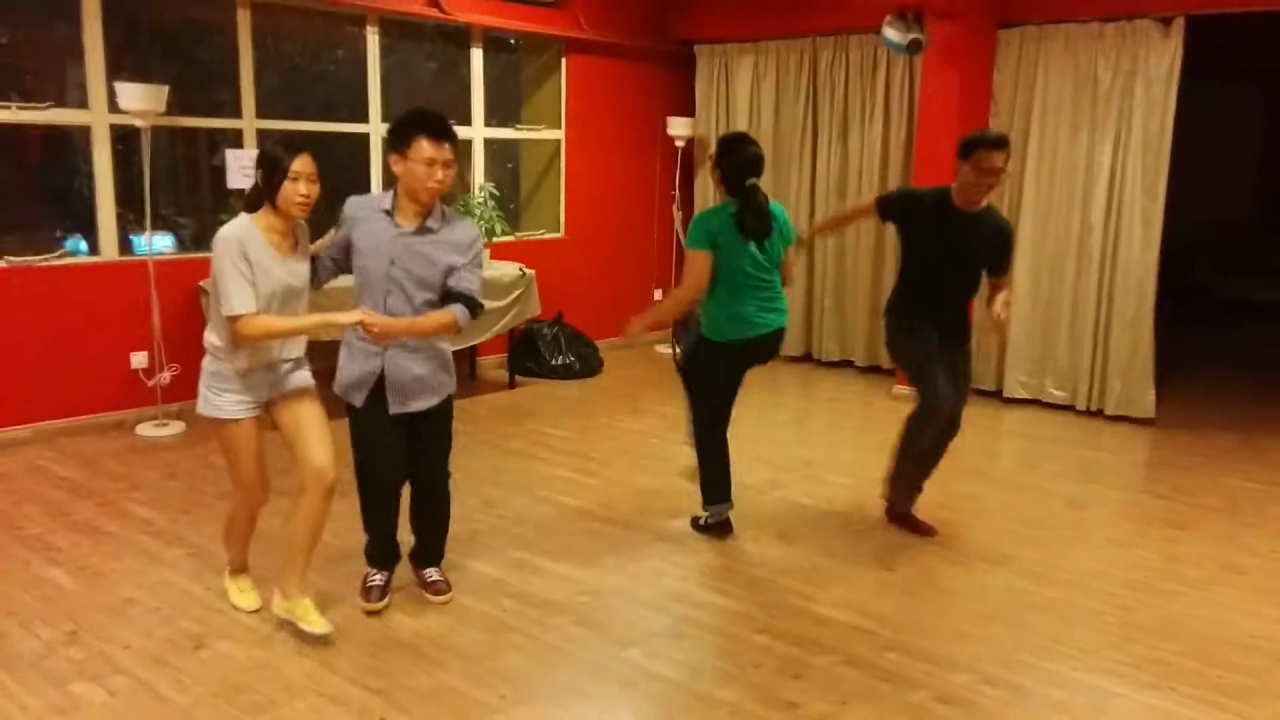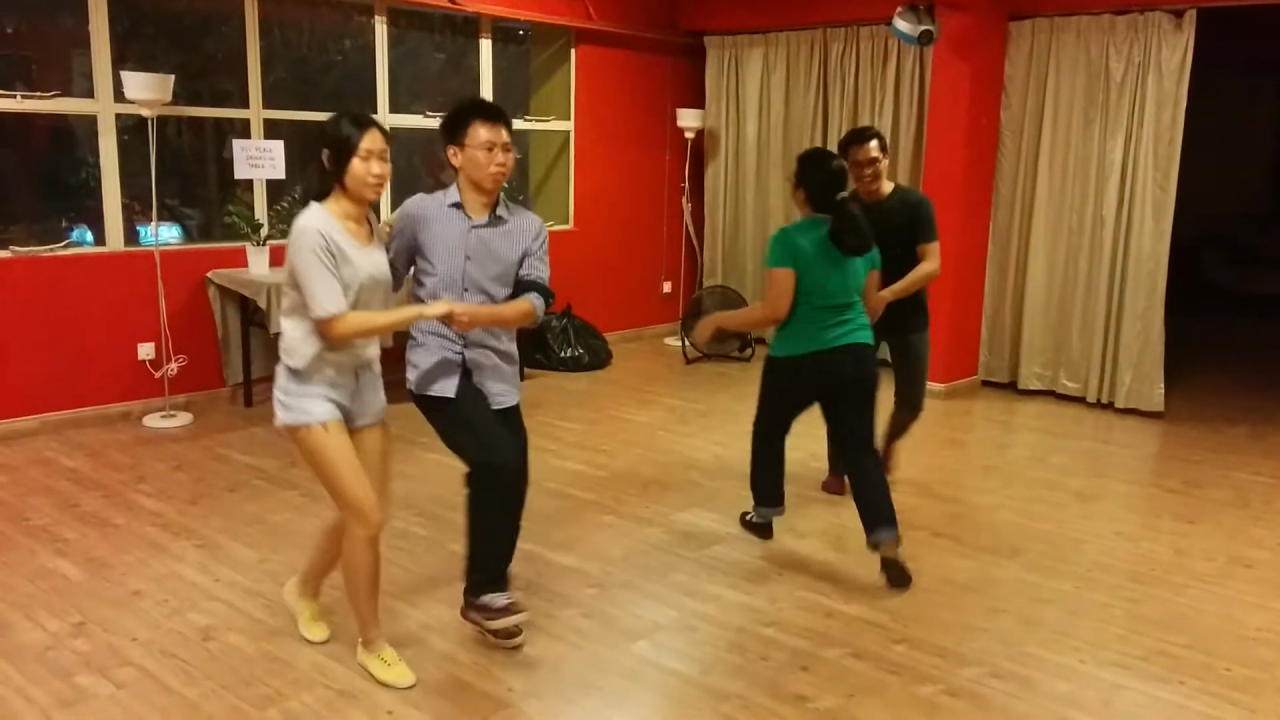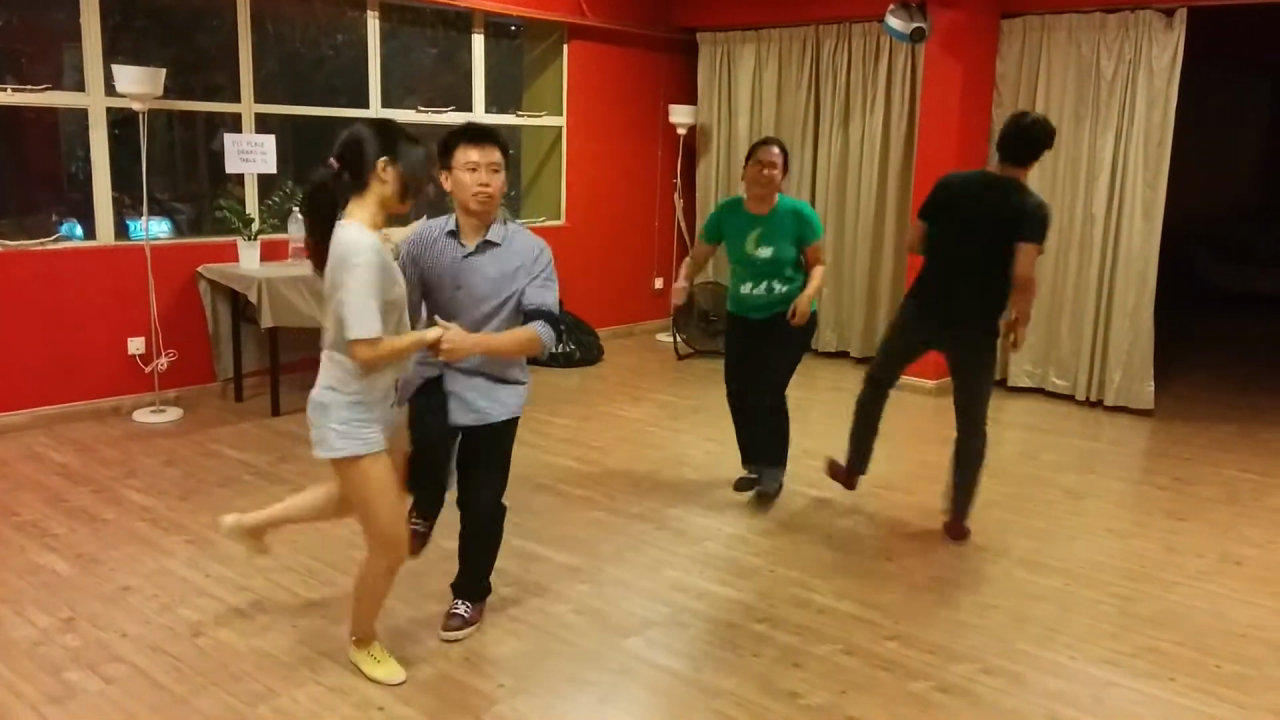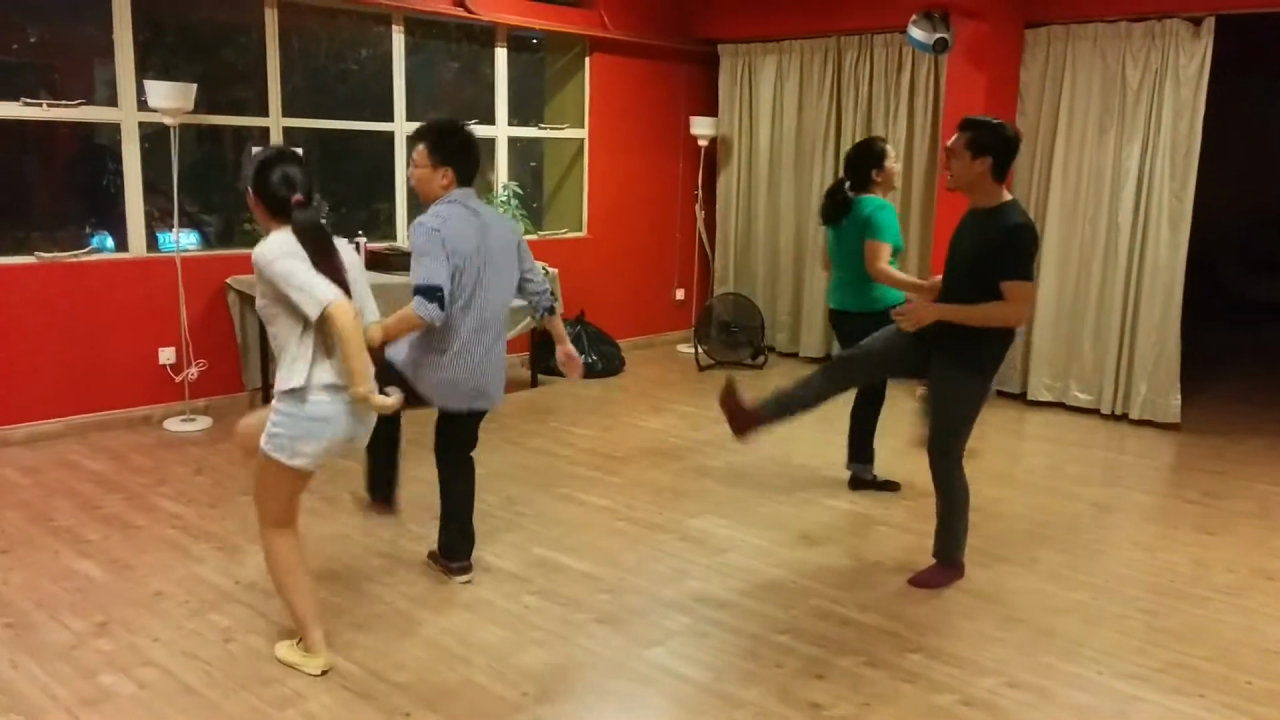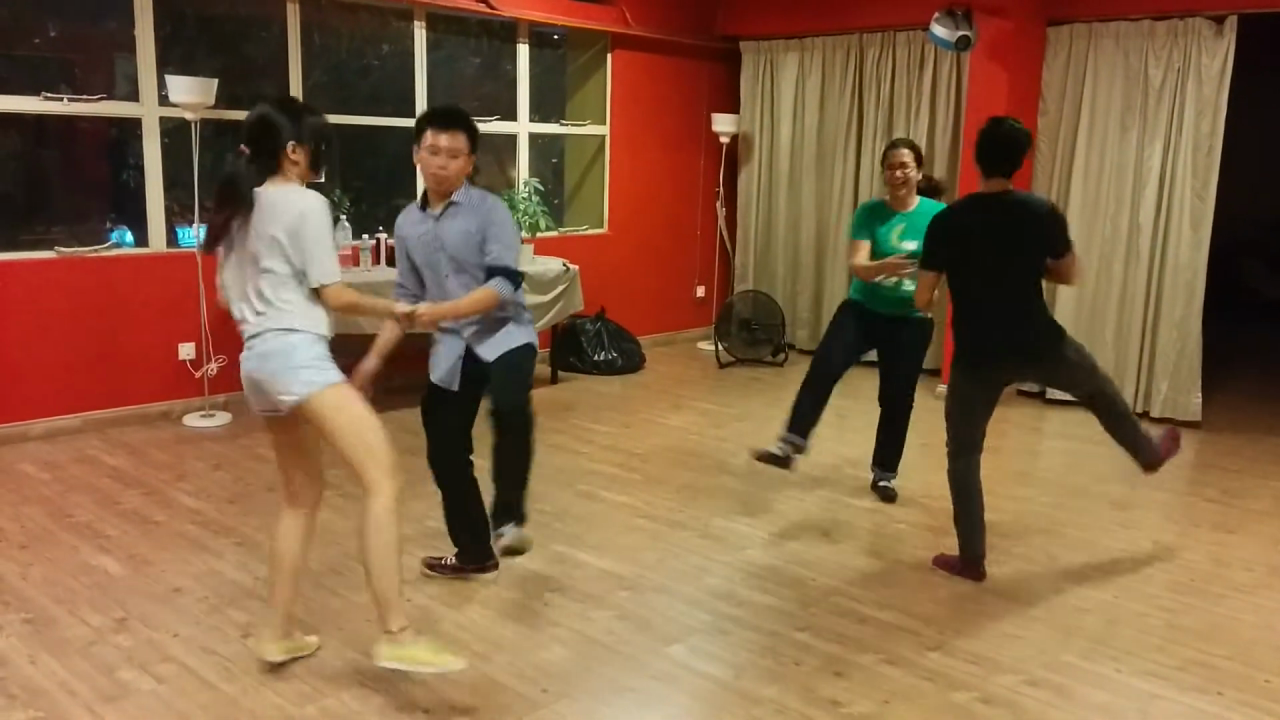
dt=1s
person 1, frame 1
left shoulder: (300, 232)
right shoulder: (234, 238)
right elbow: (244, 326)
right wrist: (330, 319)
left hip: (290, 369)
right hip: (235, 376)
left knee: (322, 475)
right knee: (253, 492)
left ankle: (291, 593)
right ankle: (236, 569)
person 1, frame 2
left shoulder: (371, 224)
right shoulder: (312, 229)
right elbow: (336, 326)
right wrist: (420, 312)
left hip: (364, 379)
right hip: (311, 386)
left knee: (358, 512)
right knee: (368, 516)
left ankle: (303, 589)
right ankle: (371, 642)
person 1, frame 3
left shoulder: (349, 233)
right shoulder: (362, 246)
right elbow: (366, 352)
right wrist: (426, 337)
left hip: (369, 402)
right hip: (351, 410)
left knee: (382, 506)
right knee: (391, 541)
left ankle: (253, 522)
right ankle: (363, 642)
person 1, frame 4
left shoulder: (272, 252)
right shoulder: (338, 246)
left elbow: (339, 313)
right elbow: (367, 324)
left wrist: (365, 390)
left hip: (313, 407)
right hip: (349, 405)
left knee: (275, 523)
right knee: (252, 430)
left ankle: (312, 646)
person 1, frame 5
left shoulder: (237, 209)
right shoulder: (306, 204)
left elbow: (230, 294)
right elbow: (332, 294)
right wrist: (394, 310)
left hip: (259, 360)
right hip: (297, 354)
left knee: (301, 498)
right knee: (385, 479)
left ankle: (278, 634)
right ankle: (395, 634)
person 2, frame 1
left shoulder: (463, 237)
right shoulder: (357, 214)
left elbow: (462, 312)
right elbow: (326, 267)
left wrist: (400, 326)
left hip: (425, 376)
right hip: (365, 370)
left knee: (430, 476)
right knee: (380, 473)
left ankle: (427, 559)
right ankle: (381, 562)
person 2, frame 2
left shoulder: (528, 228)
right shoulder: (418, 214)
left elbow: (535, 304)
right elbow: (386, 277)
left wrist: (482, 315)
left hip: (497, 372)
right hip: (439, 368)
left knee: (510, 482)
right knee: (496, 461)
left ankle: (484, 595)
right ankle: (487, 588)
person 2, frame 3
left shoulder: (530, 251)
right shoulder: (422, 241)
left elbow: (542, 333)
right elbow: (405, 314)
left wrist: (474, 343)
left hip: (496, 388)
right hip: (436, 376)
left knee: (483, 501)
right knee: (429, 459)
left ankle: (470, 595)
right ankle: (422, 508)
person 2, frame 4
left shoulder: (432, 226)
right shoulder: (504, 224)
left elbow: (429, 309)
right elbow: (537, 290)
left wrist: (380, 332)
right wrist: (561, 341)
left hip: (435, 365)
right hip: (485, 373)
right knee: (456, 455)
left ankle: (382, 494)
right ankle: (455, 554)
person 2, frame 5
left shoulder: (490, 210)
right shoulder: (408, 223)
left elbow: (504, 286)
right elbow: (408, 295)
left wrist: (441, 311)
right wrist: (375, 357)
left hip: (504, 336)
right hip: (452, 348)
left knee: (510, 407)
right knee: (445, 454)
left ankle: (509, 518)
right ankle: (474, 552)
person 3, frame 1
left shoulder: (997, 229)
right shoulder: (916, 203)
left elbow: (999, 283)
right elbow: (856, 212)
left wrist: (999, 304)
left hip: (951, 329)
right hip: (907, 322)
left knee: (947, 421)
right knee: (937, 400)
left ankle: (901, 503)
right ankle: (897, 481)
person 3, frame 2
left shoulder: (915, 205)
left elbow: (932, 265)
left wrist: (885, 297)
left hip: (908, 316)
left knee: (911, 401)
left ankle: (887, 445)
right ankle: (837, 469)
person 3, frame 3
left shoulder: (949, 185)
right shoulder: (1031, 210)
left elbow: (915, 243)
right elbow: (1023, 276)
right wrist: (1019, 319)
left hip: (920, 310)
right hip: (972, 325)
left knee: (877, 380)
right knee: (972, 422)
left ankle: (852, 468)
right ankle: (957, 518)
person 3, frame 4
left shoulder: (1015, 229)
right shoulder: (975, 214)
left elbow: (1017, 310)
left wrist: (938, 312)
right wrist: (932, 291)
left hip: (969, 359)
right hip: (930, 335)
left knee: (944, 457)
right knee: (847, 363)
left ankle: (949, 561)
right ankle: (754, 417)
person 3, frame 5
left shoulder: (946, 223)
right shoulder: (1044, 214)
left elbow: (922, 299)
right elbow: (1068, 275)
left wrist: (960, 286)
left hip: (976, 357)
right hip: (1040, 345)
left knee: (963, 453)
right knee: (1098, 388)
left ankle: (970, 557)
right ankle: (1149, 451)
person 4, frame 1
left shoulder: (708, 222)
right shoulder: (777, 215)
left elbow: (691, 291)
right elbow: (785, 275)
left wrist: (646, 320)
left hip: (728, 338)
right hip: (772, 332)
left knee: (710, 423)
right knee: (693, 365)
left ankle: (717, 513)
person 4, frame 2
left shoulder: (789, 240)
right shoulder: (861, 236)
left elbow: (774, 311)
left wrist: (717, 320)
left hip: (796, 361)
right hip: (854, 356)
left knee: (769, 433)
right knee: (860, 453)
left ankle: (764, 514)
right ankle: (887, 545)
person 4, frame 3
left shoulder: (799, 214)
right shoulder: (726, 213)
left elbow: (817, 263)
right elbow: (697, 257)
left wrist: (807, 296)
right wrist: (683, 279)
left hip: (787, 319)
right hip: (742, 319)
left knee: (769, 392)
right knee: (740, 395)
left ankle: (772, 475)
right ankle: (755, 467)
person 4, frame 4
left shoulder: (841, 209)
right shoulder: (880, 210)
left elbow: (829, 263)
right elbow: (878, 269)
right wrist: (924, 287)
left hip: (843, 312)
right hip: (877, 313)
left knee: (871, 389)
left ankle: (861, 469)
person 4, frame 5
left shoulder: (938, 214)
right shoulder: (868, 213)
right elbow: (857, 265)
right wrist: (885, 267)
left hip: (911, 320)
right hip: (863, 308)
left knee: (897, 399)
right knee: (824, 367)
left ankle: (884, 475)
right ankle: (790, 443)
